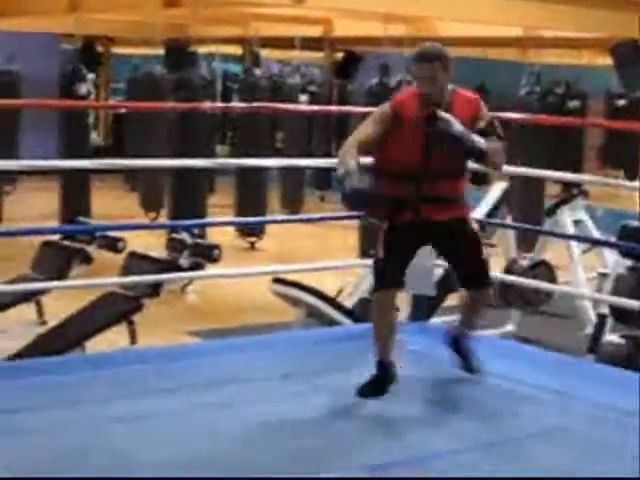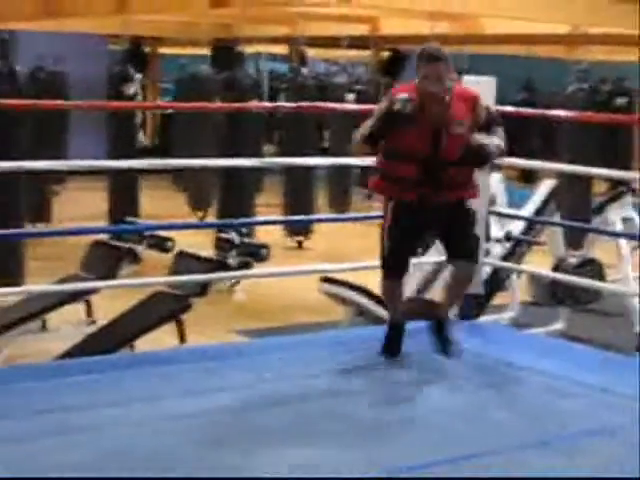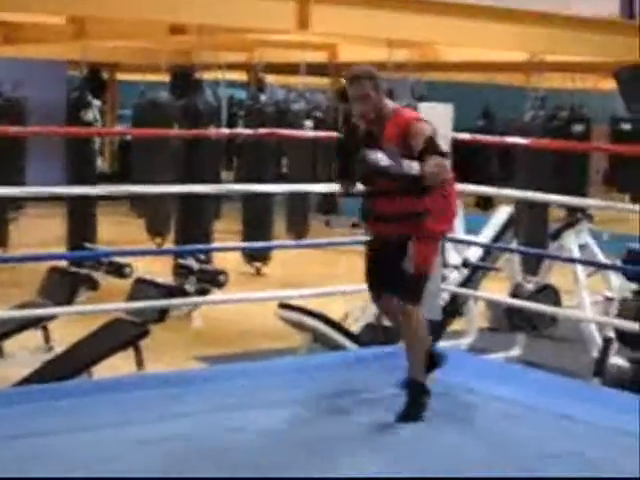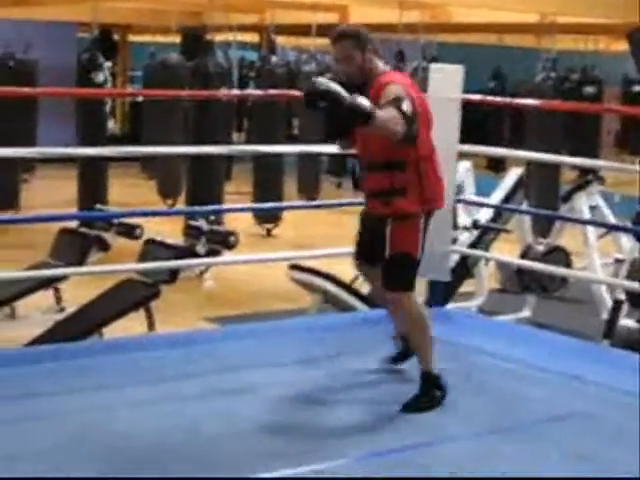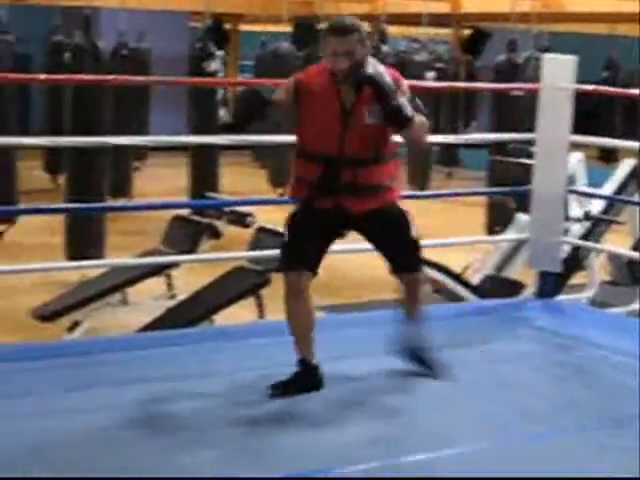
dt=0.5s
person 1, frame 1
left shoulder: (470, 105)
right shoulder: (397, 107)
left elbow: (498, 159)
right elbow: (354, 143)
left wrist: (464, 140)
right wrist: (350, 176)
left hip: (449, 210)
right hip: (401, 209)
left knee: (479, 285)
right knee: (384, 288)
left ankle: (459, 337)
right ankle: (384, 368)
person 1, frame 2
left shoulder: (468, 100)
right shoulder: (397, 100)
left elbow: (495, 133)
right elbow: (360, 145)
left wrist: (490, 147)
right wrist: (384, 120)
left hip: (450, 196)
right hip: (405, 197)
left knee: (466, 263)
right knee: (393, 270)
left ankle: (440, 318)
right ankle: (396, 328)
person 1, frame 3
left shoulder: (413, 126)
right shoulder: (364, 129)
left elbow: (442, 173)
right elbow: (347, 179)
left wrist: (395, 167)
right wrist: (350, 166)
left hip: (421, 226)
right hip: (386, 226)
left knee: (409, 301)
right knee: (383, 295)
left ankle: (419, 388)
right ankle: (427, 354)
person 1, frame 4
left shoulder: (394, 90)
right shoulder: (369, 88)
left elbow: (395, 127)
right elbow: (365, 136)
left wrist: (342, 98)
right wrist: (341, 105)
left hip: (405, 204)
right hip: (381, 200)
left knee: (397, 290)
right knee: (371, 268)
left ankle: (432, 381)
right ankle: (408, 339)
person 1, frame 5
left shoulder: (387, 82)
right shoulder: (308, 83)
left elbow: (419, 138)
right elbow: (267, 102)
left wrist: (391, 97)
right wrist: (251, 102)
left hip: (372, 196)
right hip: (320, 197)
left knee: (410, 270)
right knee: (295, 278)
left ankle: (412, 337)
right ankle: (308, 370)
